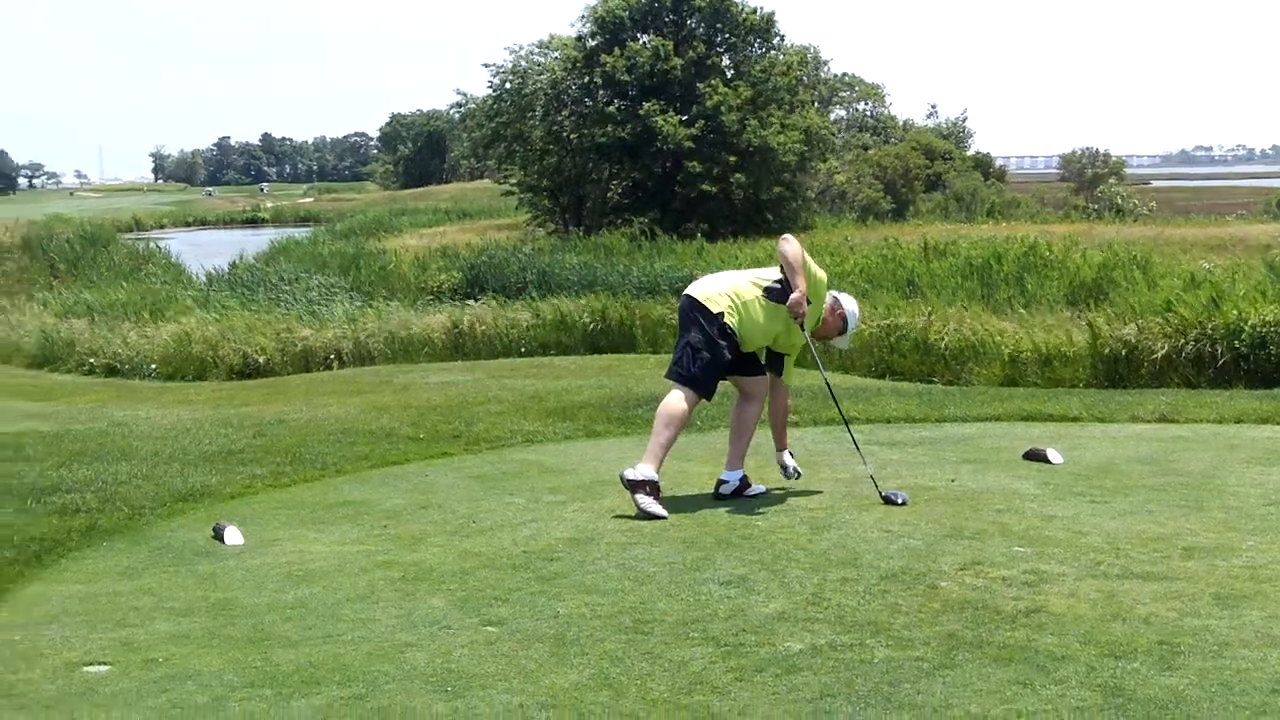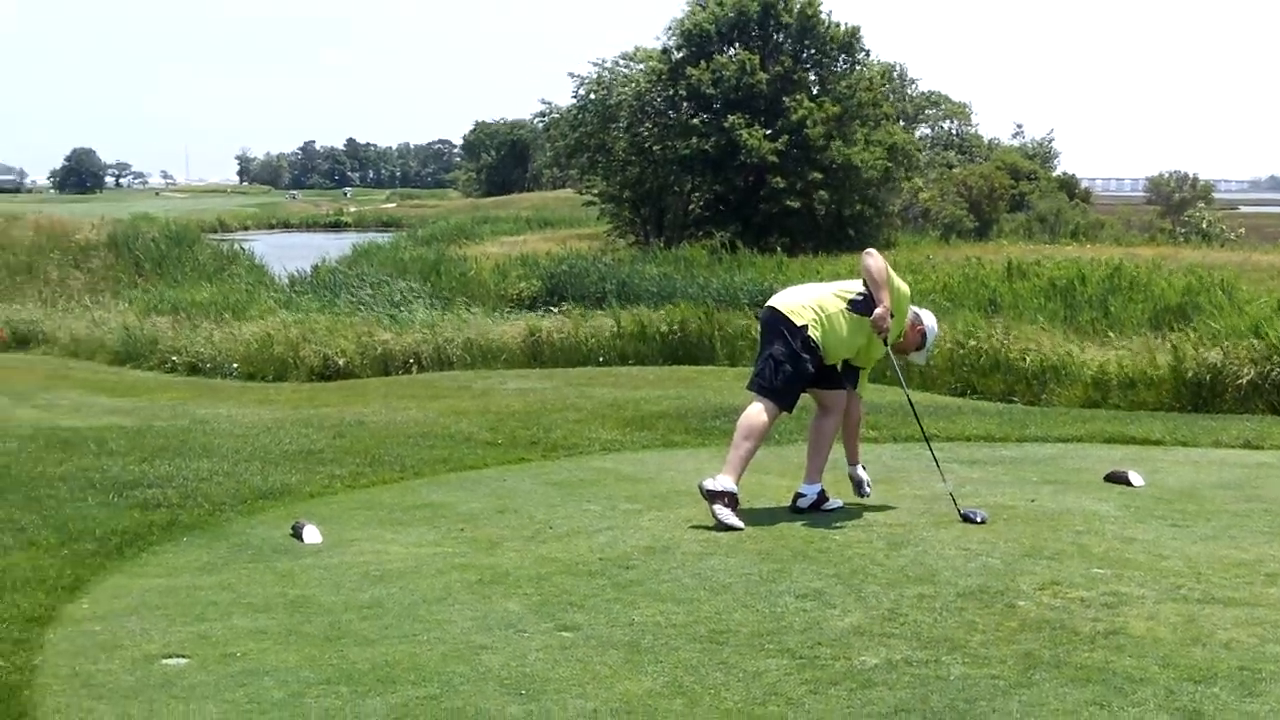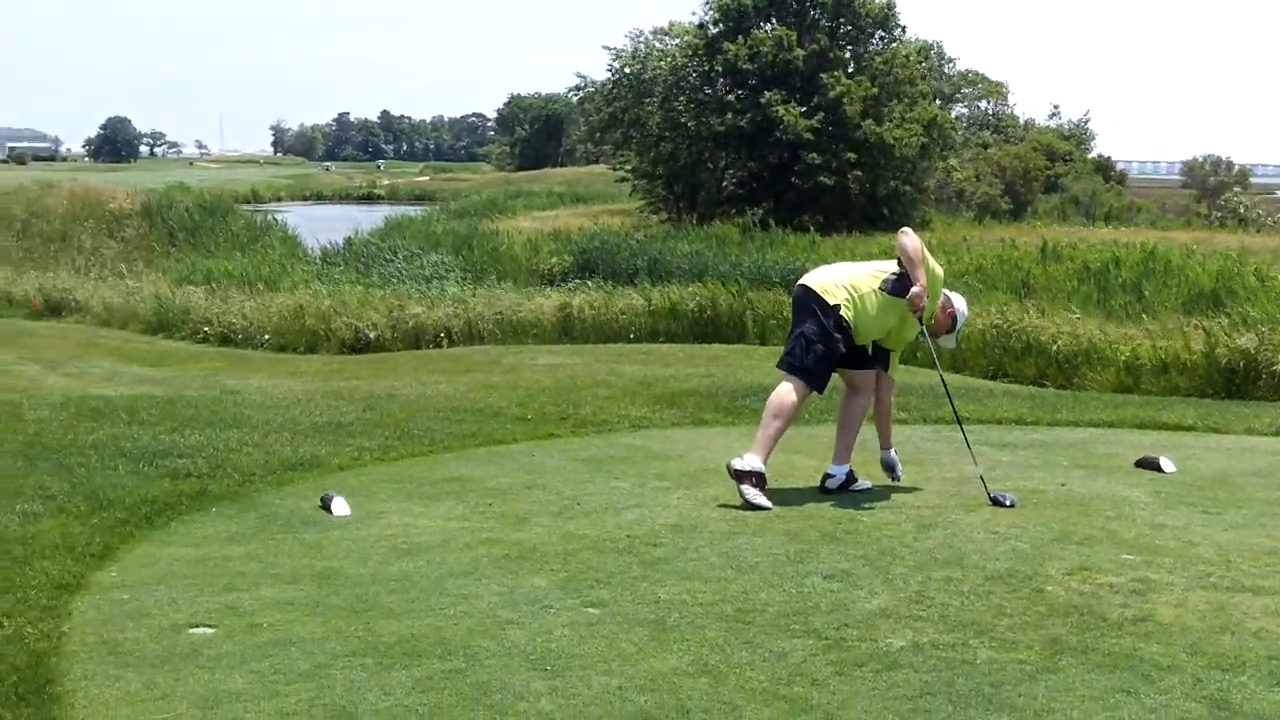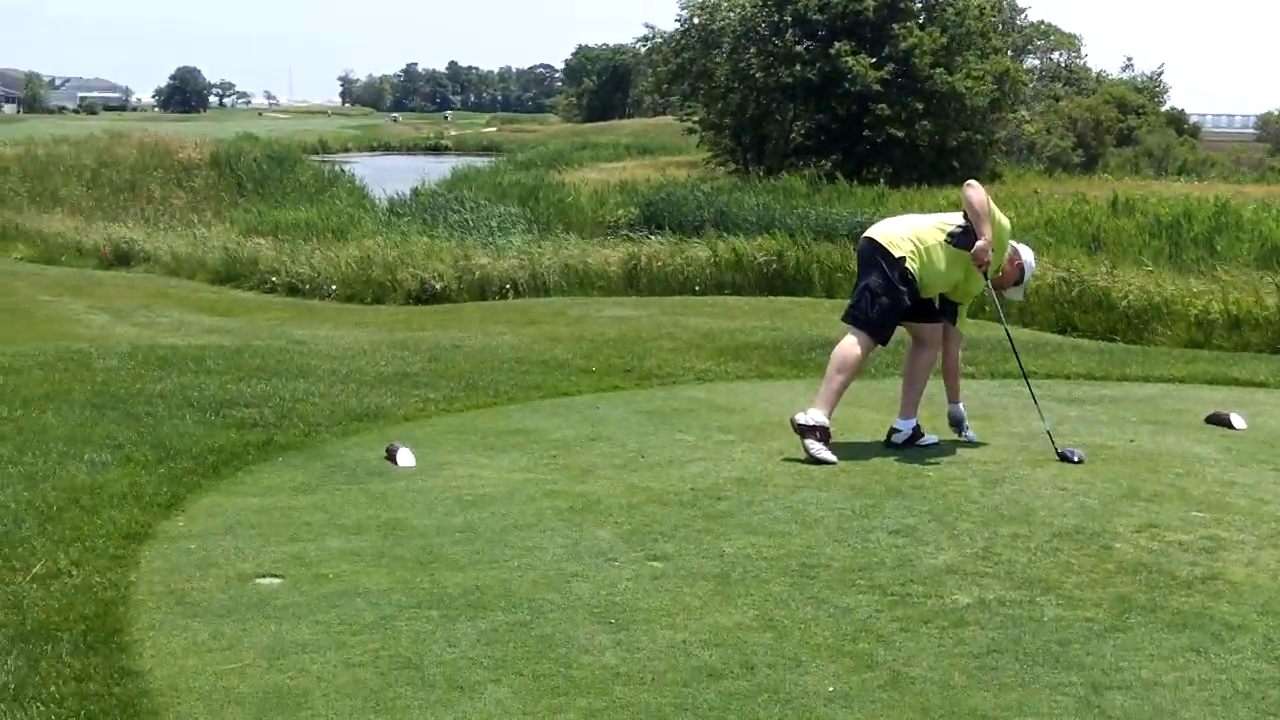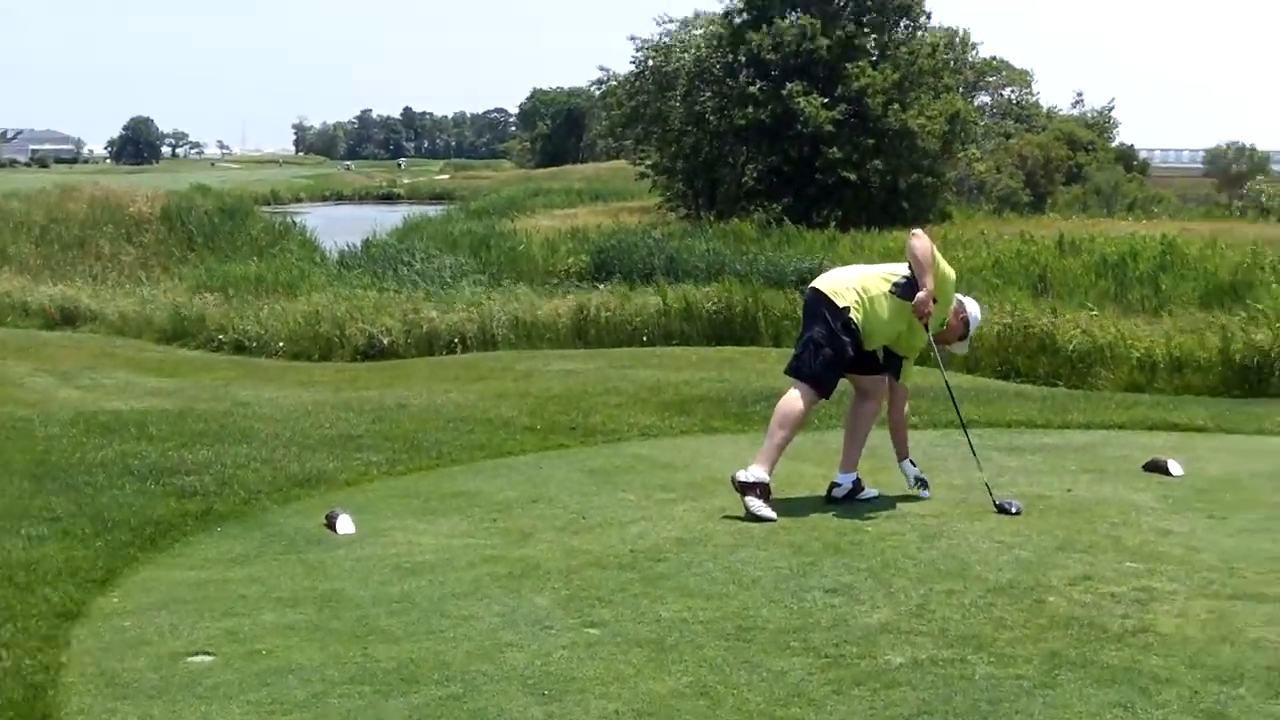
dt=0.3s
person 1, frame 1
left shoulder: (791, 338)
right shoulder: (817, 284)
left elbow: (779, 396)
right elbow: (786, 241)
left wrist: (782, 451)
right wrist: (799, 291)
right hip: (711, 305)
left knee: (756, 388)
right knee: (689, 391)
left ankle: (732, 479)
right ankle: (644, 476)
person 1, frame 2
left shoulder: (869, 350)
right shoulder: (900, 299)
left elbow: (851, 408)
right elbow: (870, 256)
left wrist: (854, 466)
right wrist: (883, 307)
right hip: (794, 317)
left knee: (835, 402)
right knee: (770, 403)
left ankle: (810, 492)
right ankle: (722, 488)
person 1, frame 3
left shoulder: (900, 332)
right shoulder: (934, 278)
left elbow: (883, 392)
right elbow: (905, 234)
left wrist: (887, 450)
right wrist: (920, 285)
right hip: (826, 296)
left knee: (863, 383)
right knee: (800, 383)
left ankle: (838, 473)
right ankle: (750, 467)
person 1, frame 4
left shoulder: (967, 285)
right shoulder: (1000, 232)
left elbow: (951, 347)
right elbow: (971, 187)
left wrist: (955, 405)
right wrist: (985, 239)
right hip: (891, 248)
left knee: (931, 336)
right knee: (864, 336)
left ankle: (905, 427)
right ankle: (814, 421)
person 1, frame 5
left shoulder: (912, 341)
right shoulder: (943, 281)
left elbow: (897, 402)
right elbow: (917, 237)
left wrist: (905, 461)
right wrist: (924, 290)
right hip: (836, 300)
left knee: (874, 389)
right knee: (808, 390)
left ankle: (845, 482)
right ankle: (755, 477)
